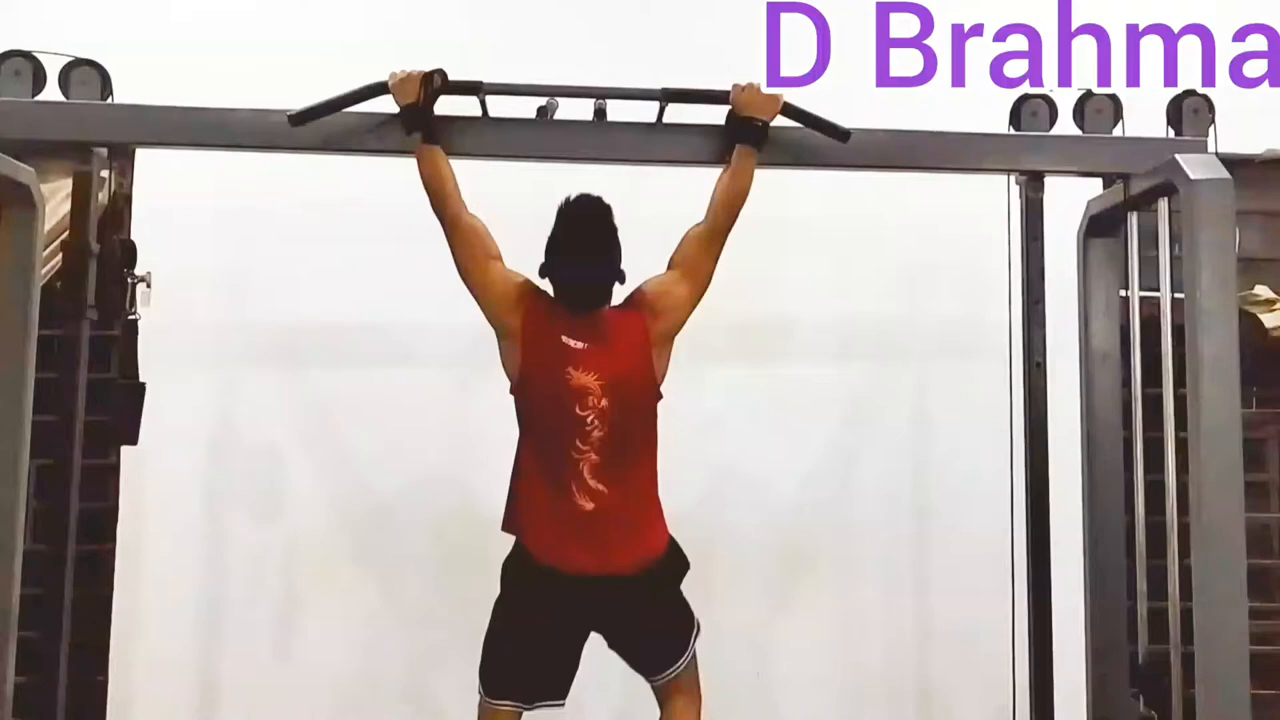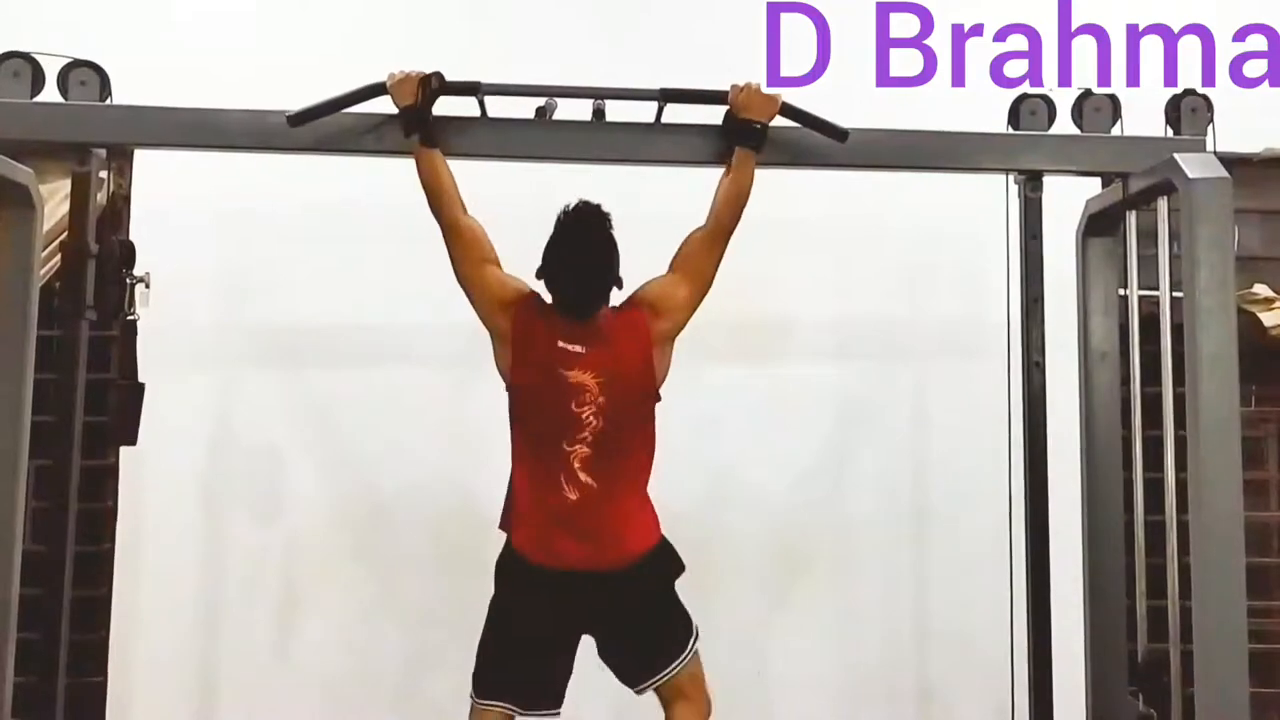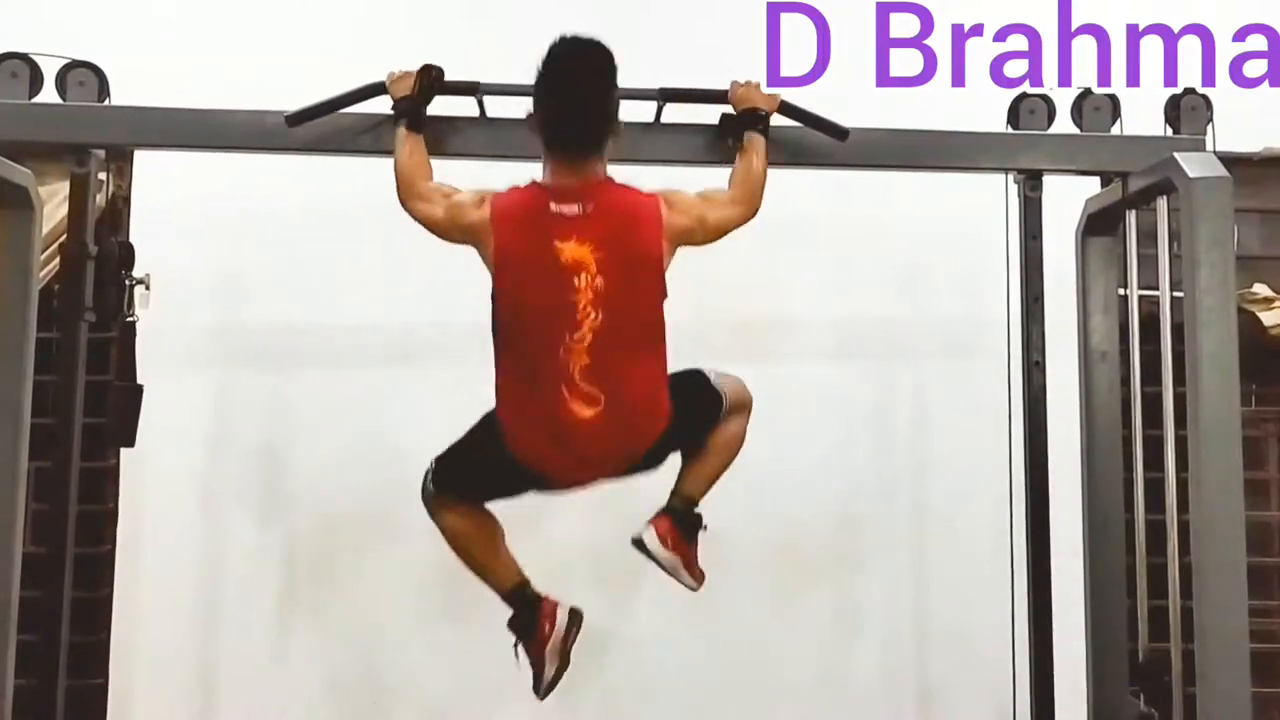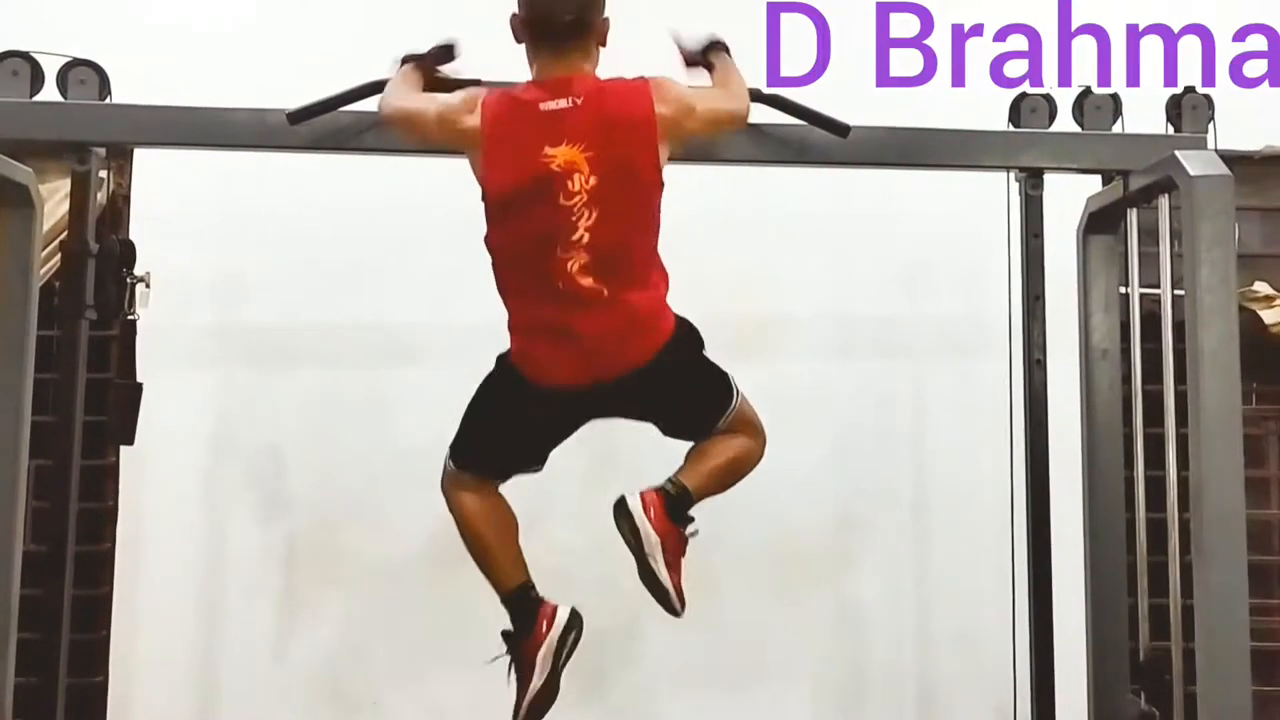
dt=0.3s
person 1, frame 1
left shoulder: (518, 323)
right shoulder: (652, 327)
left elbow: (455, 218)
right elbow: (714, 227)
left wrist: (420, 122)
right wrist: (747, 133)
left hip: (542, 571)
right hip: (637, 569)
person 1, frame 2
left shoulder: (513, 326)
right shoulder: (650, 330)
left elbow: (456, 223)
right elbow: (715, 232)
left wrist: (419, 125)
right wrist: (748, 135)
left hip: (535, 570)
right hip: (630, 567)
person 1, frame 3
left shoulder: (495, 216)
right shoulder: (658, 215)
left elbow: (416, 199)
right elbow: (742, 205)
left wrist: (407, 115)
right wrist: (755, 124)
left hip: (530, 449)
right hip: (636, 427)
left knee: (443, 490)
right knee: (731, 402)
left ankle: (536, 611)
right ankle: (675, 521)
person 1, frame 4
left shoulder: (482, 117)
right shoulder: (649, 105)
left elbow: (398, 109)
right elbow: (731, 107)
left wrist: (414, 68)
left hip: (539, 366)
right hip: (645, 351)
left knee: (465, 482)
right knee: (743, 435)
left ankle: (531, 619)
right ankle: (666, 504)
